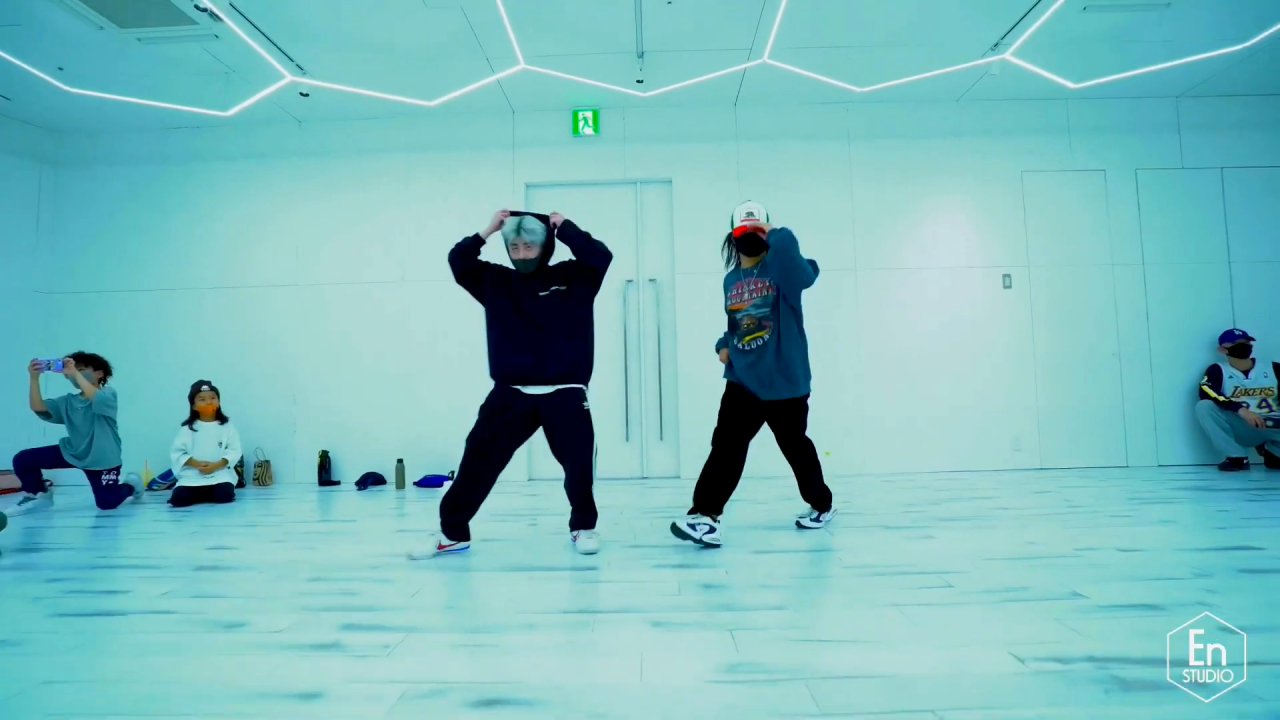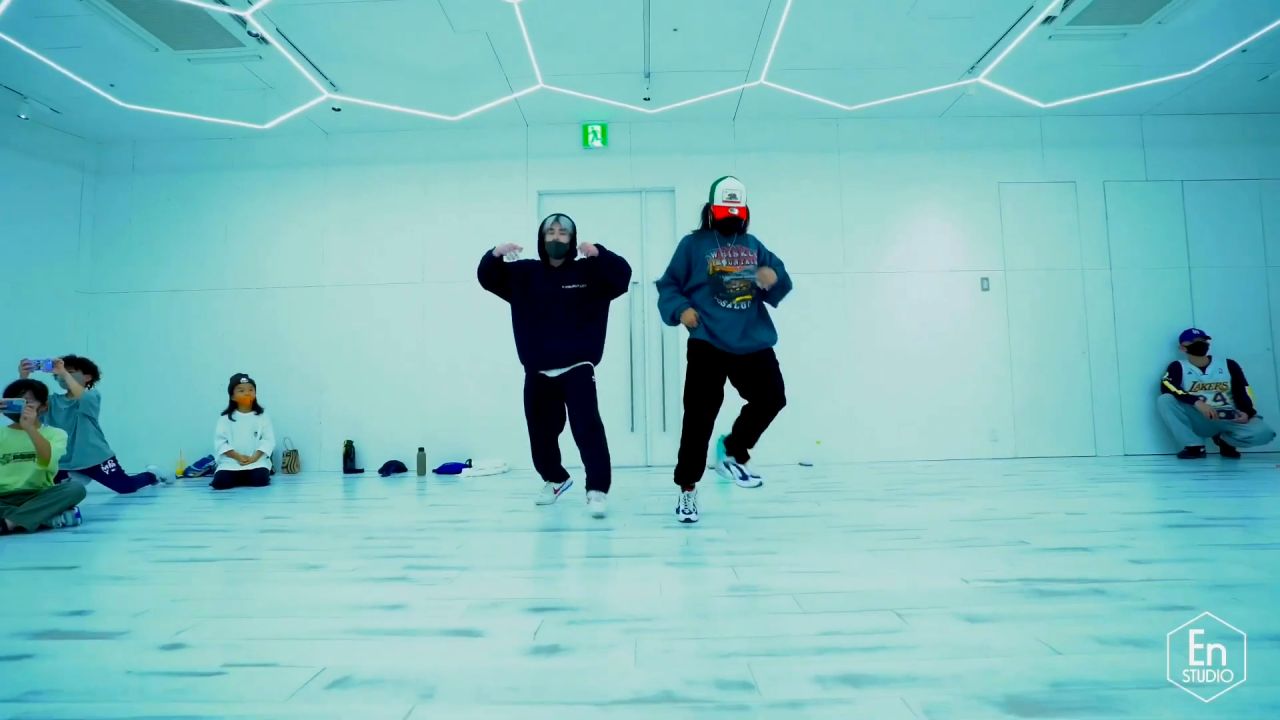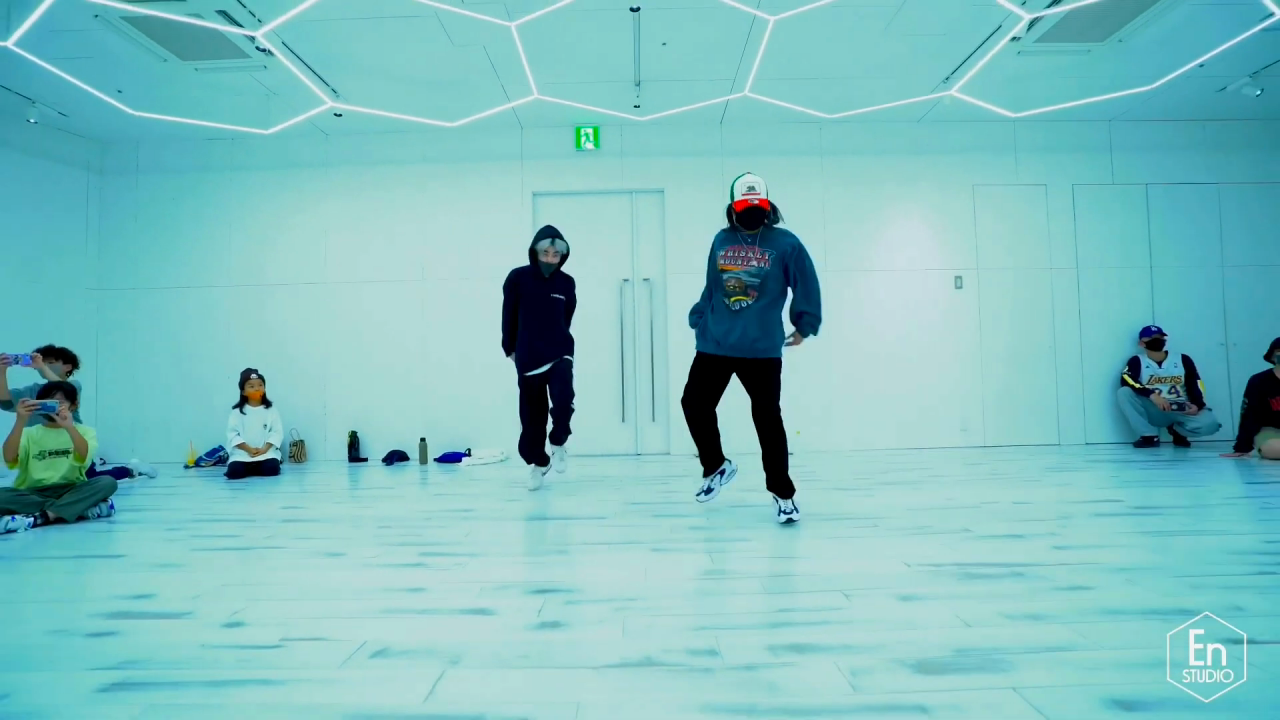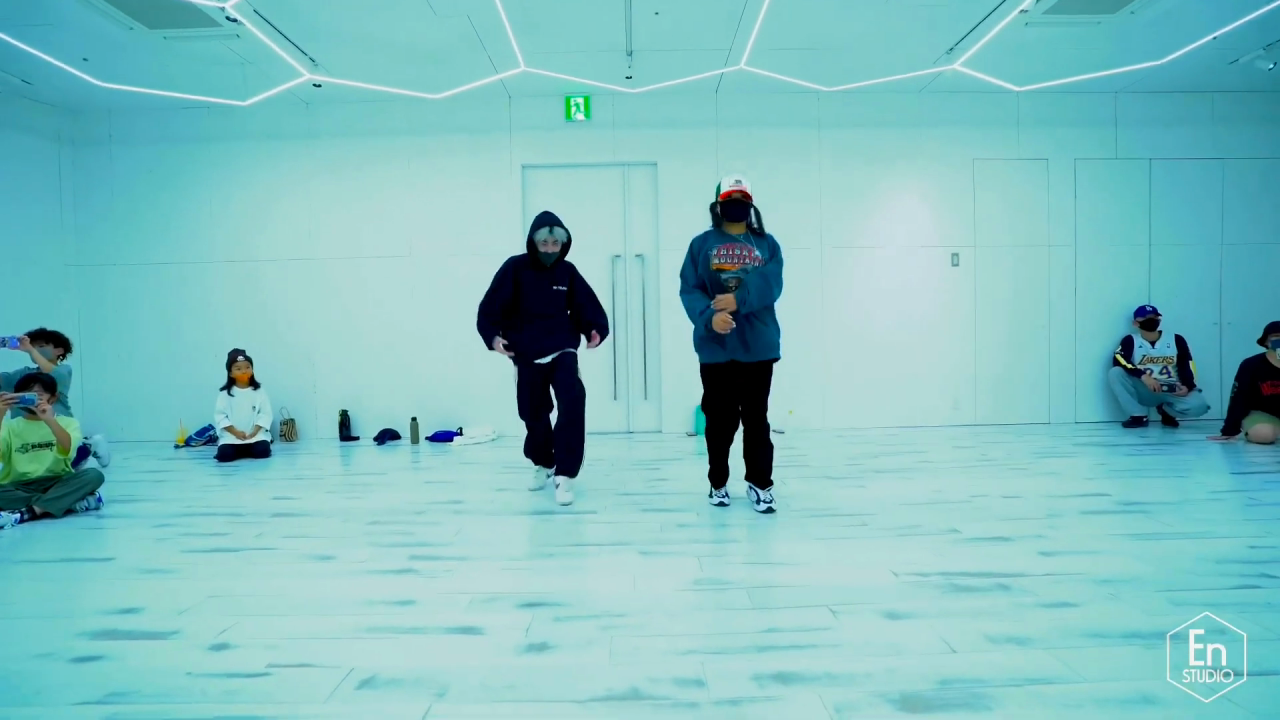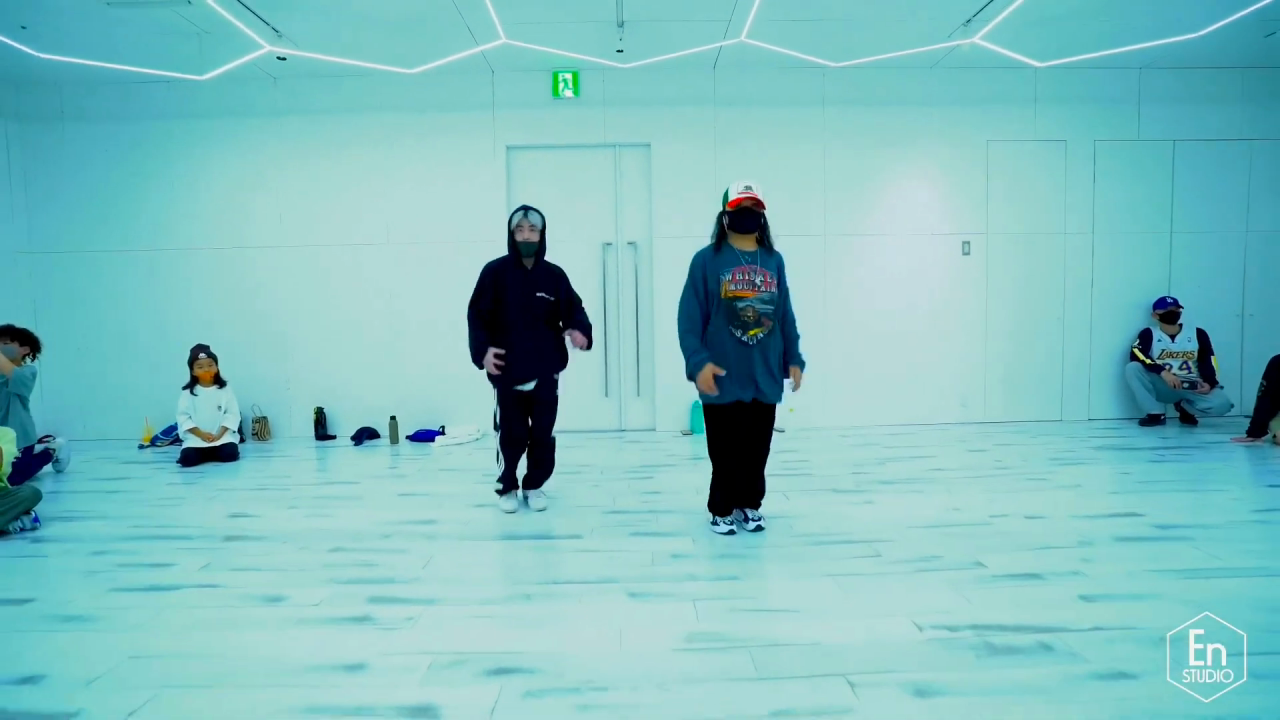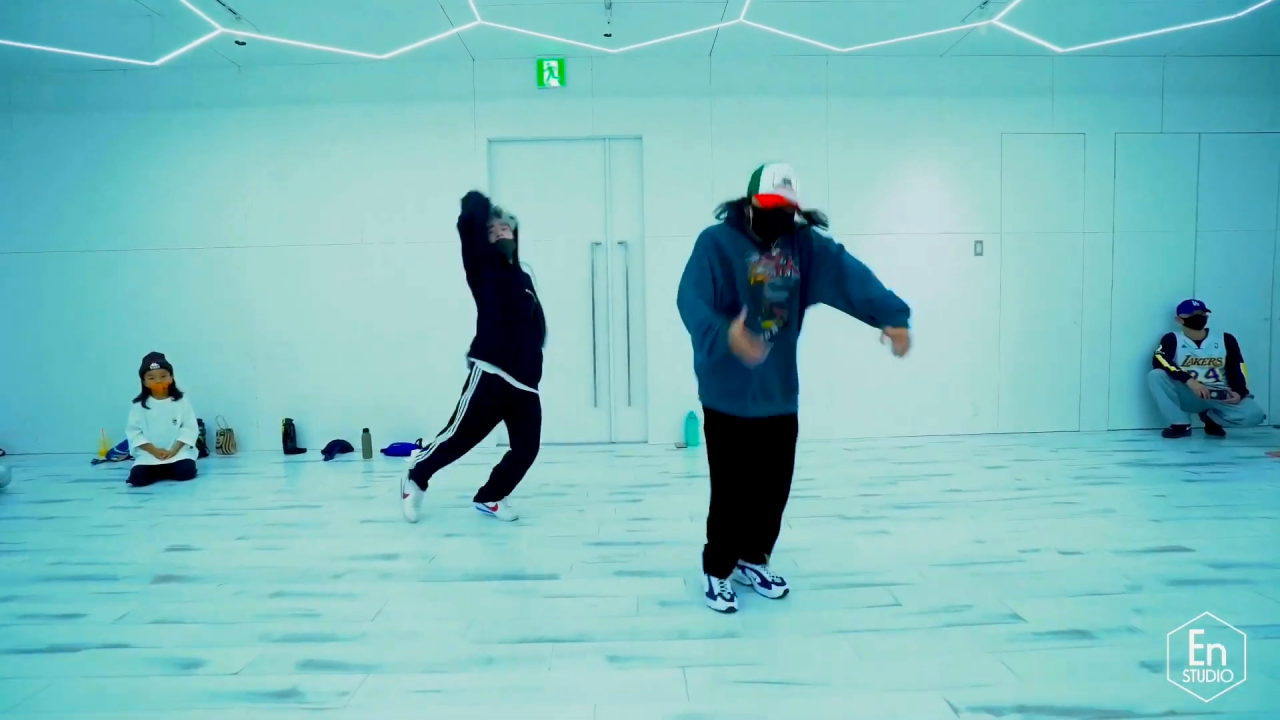
dt=0.5s
person 1, frame 1
left shoulder: (779, 263)
right shoulder: (732, 280)
left elbow: (803, 275)
left wrist: (777, 237)
right wrist: (725, 346)
left hip: (783, 379)
right hip: (742, 379)
left knee: (795, 445)
right knee: (727, 443)
left ankle: (821, 505)
right ankle: (704, 518)
person 1, frame 2
left shoulder: (753, 245)
right shoulder: (693, 244)
left elbow: (779, 287)
right elbow: (668, 286)
left wrist: (774, 278)
right wrist: (680, 310)
left hip: (753, 340)
right hip: (708, 341)
left knee: (771, 393)
right knee: (700, 413)
left ankle: (733, 452)
right ankle: (687, 488)
person 1, frame 3
left shoulder: (783, 242)
right shoulder: (722, 241)
left elbow: (806, 283)
left wrist: (804, 325)
right wrist: (699, 319)
left hip: (760, 347)
right hip: (715, 344)
left knee: (767, 415)
right knee: (695, 402)
left ankle: (783, 495)
right ankle: (716, 467)
person 1, frame 4
left shoulder: (766, 243)
right shoulder: (702, 244)
left elbow: (771, 284)
right elbow: (689, 289)
left wrist: (739, 299)
right wrist: (709, 315)
left hip: (757, 345)
right hip: (716, 346)
left knee: (755, 417)
right knee: (722, 417)
left ankle: (759, 483)
right ankle: (718, 482)
person 1, frame 5
left shoulder: (772, 261)
right shoulder: (707, 261)
left elbow: (784, 316)
right elbow: (691, 320)
left wrist: (795, 360)
right wrist: (697, 365)
left hip: (765, 378)
right hip: (723, 380)
left knee: (755, 452)
right knee: (726, 452)
left ankle: (748, 504)
right ankle: (722, 510)
person 1, frame 6
left shoulder: (806, 242)
right shoulder: (717, 241)
left elbow: (849, 277)
right elbow: (693, 301)
left wrist: (892, 317)
right wrist: (723, 335)
left hip: (777, 393)
right hip: (730, 390)
left knee: (773, 486)
right knee: (735, 486)
left ankle: (750, 561)
right ankle: (718, 569)
person 2, frame 1
left shoulder: (571, 279)
right shoulder: (496, 281)
left elbow: (599, 257)
right elbow: (458, 263)
left wrist: (563, 229)
right wrist: (485, 233)
left hip: (563, 390)
right hip: (511, 391)
left knee: (579, 458)
right knee: (479, 457)
left ankle: (583, 526)
right ankle: (453, 532)
person 2, frame 2
left shoulder: (588, 271)
right shoulder: (524, 274)
left elbow: (622, 272)
right elbow: (488, 277)
left wrist: (597, 253)
right wrist: (496, 254)
left hip: (577, 366)
right hip: (539, 370)
left knee: (587, 424)
right knee: (542, 432)
left ankle: (597, 489)
right ankle: (555, 480)
person 2, frame 3
left shoulder: (566, 282)
right shoulder: (518, 278)
right elbow: (510, 316)
right wrist: (512, 348)
left hip: (559, 356)
right hip: (529, 360)
left knee: (563, 403)
right knee: (533, 415)
left ankle: (558, 441)
right ankle: (537, 462)
person 2, frame 4
left shoulder: (566, 270)
right shoulder: (515, 268)
left elbow: (584, 302)
right elbow: (492, 303)
left wrist: (596, 329)
right wrist: (491, 334)
left hip: (563, 351)
right hip: (528, 355)
left knee: (572, 403)
right knee: (533, 413)
left ankle: (564, 475)
right ankle: (543, 463)
person 2, frame 5
left shoulder: (553, 275)
right shoulder: (495, 272)
left elbow: (573, 311)
right elbow: (477, 317)
left wrist: (581, 332)
right wrist: (482, 353)
left hip: (545, 370)
right hip: (507, 372)
left knee: (542, 434)
right knee: (510, 435)
left ankle: (534, 487)
right ankle: (507, 488)
person 2, frame 6
left shoulder: (522, 279)
right shoulder: (484, 264)
right elbow: (469, 219)
left wrist: (529, 356)
right wrist: (477, 208)
left hip: (524, 377)
right hip: (491, 369)
left knee: (526, 449)
right knee: (460, 435)
left ankle: (491, 497)
right ankle: (416, 481)
